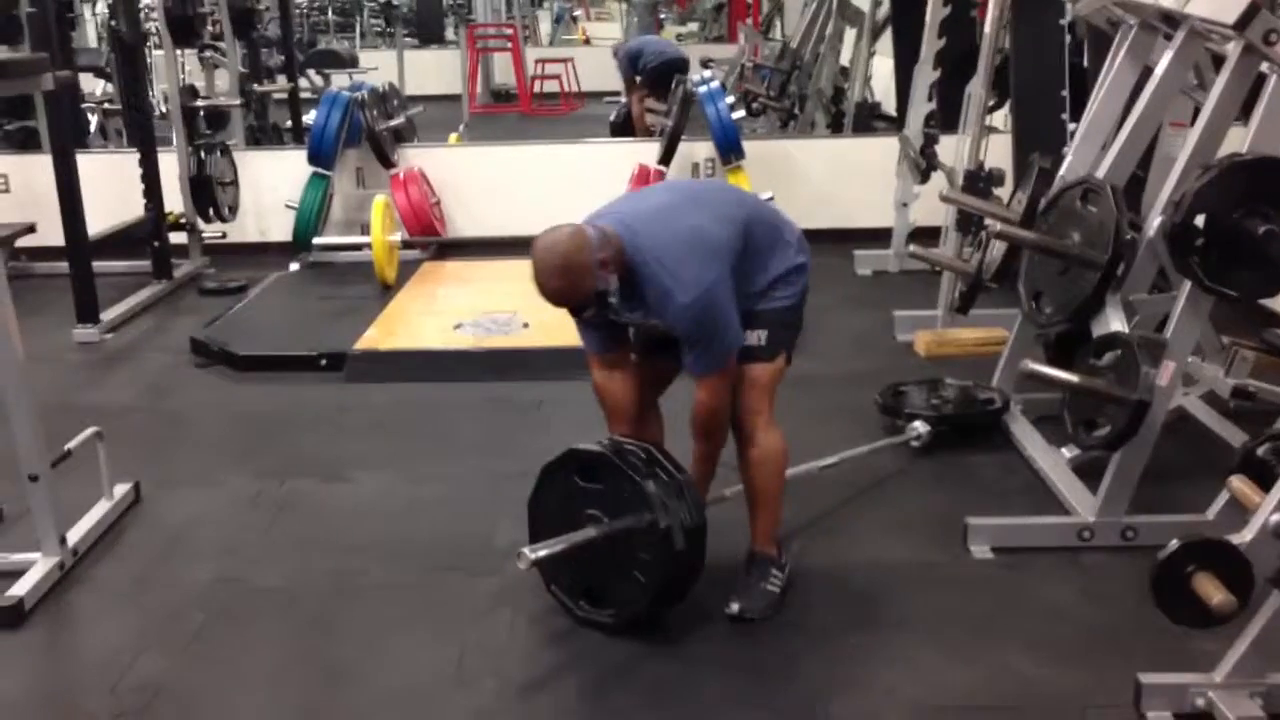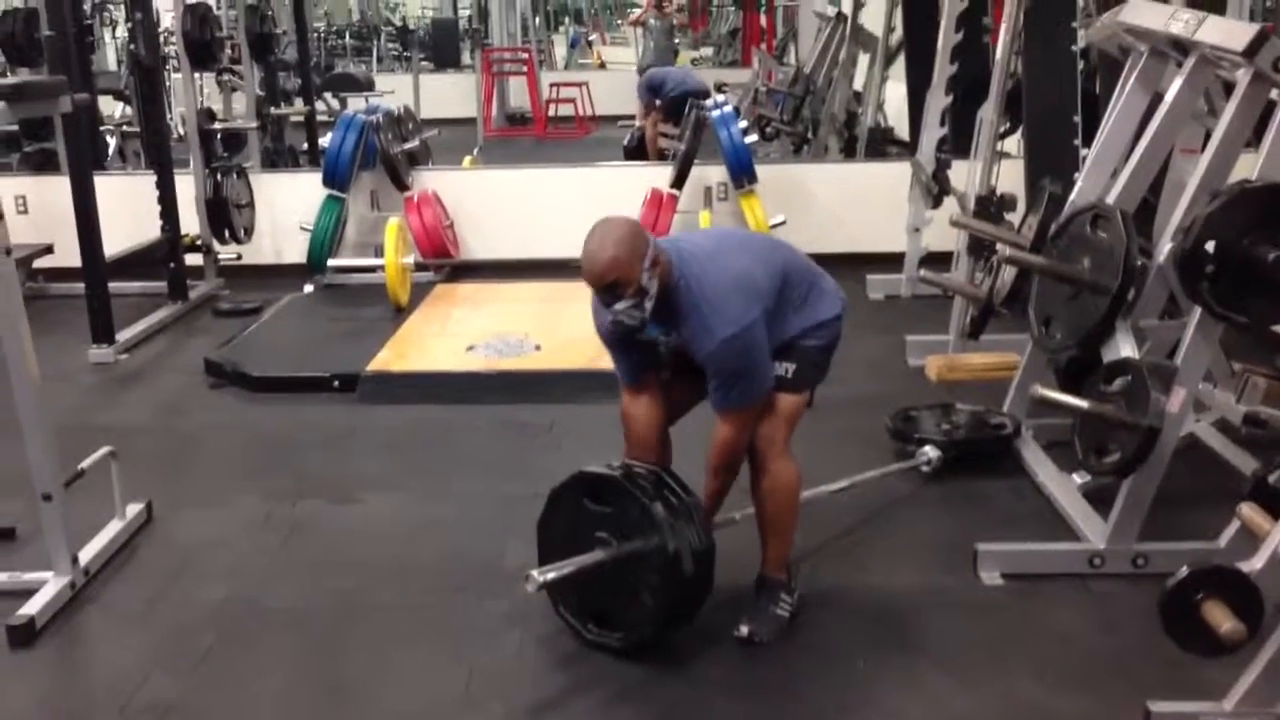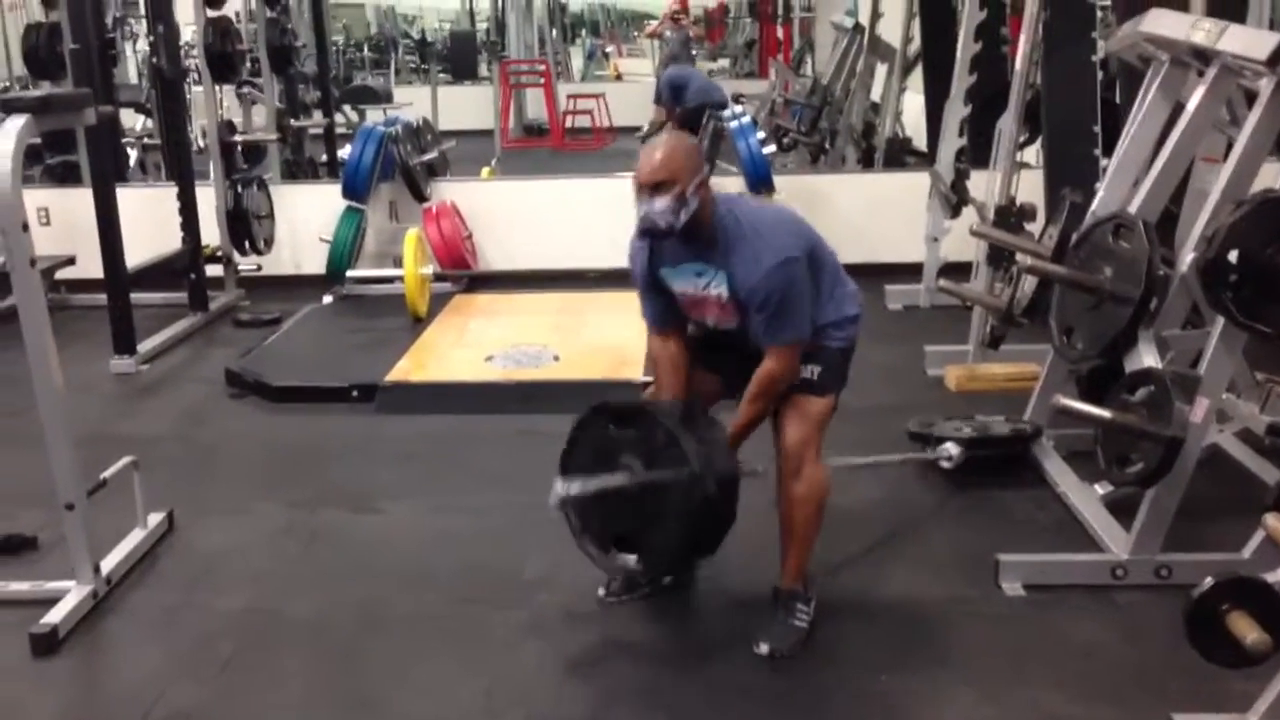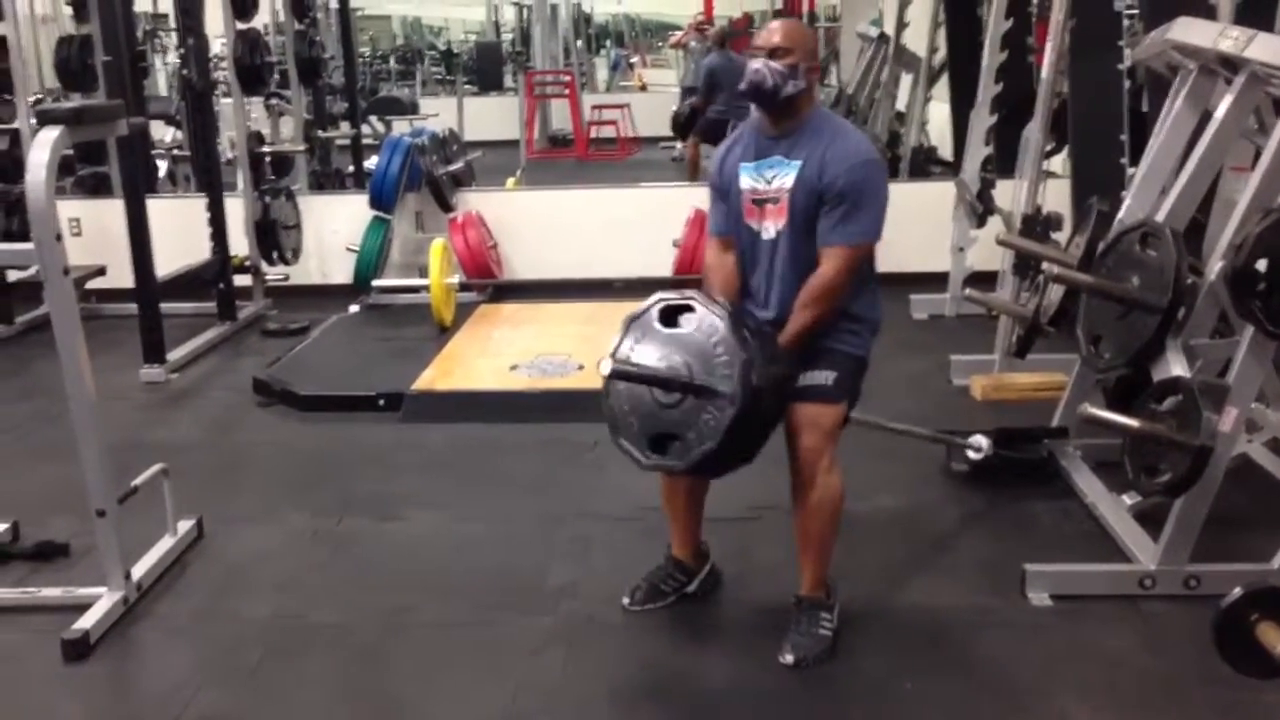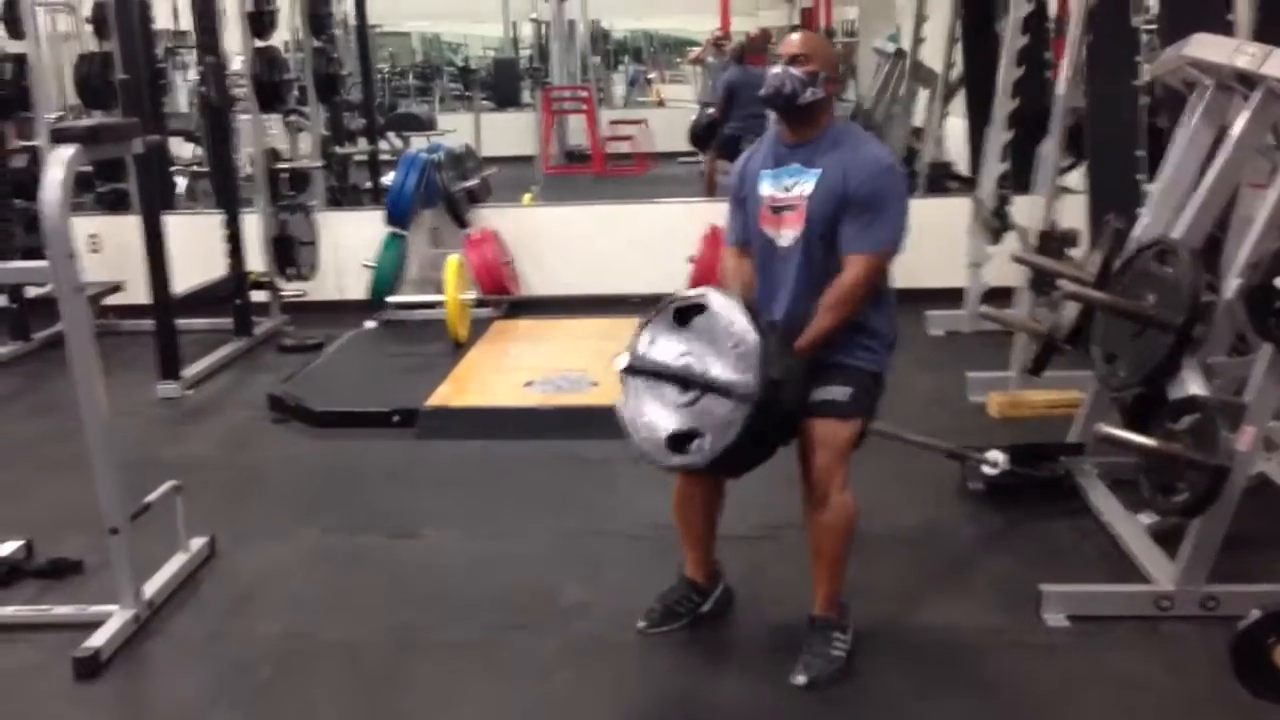
dt=1s
person 1, frame 1
left shoulder: (686, 285)
right shoulder: (583, 263)
left elbow: (712, 393)
right elbow: (611, 371)
left wrist: (698, 486)
left hip: (768, 274)
left knee: (748, 412)
right knee: (636, 395)
left ankle: (768, 556)
person 1, frame 2
left shoulder: (723, 317)
right shoulder: (614, 307)
left elbow: (734, 428)
right elbow: (640, 396)
left wrist: (701, 516)
left hip: (804, 320)
left knee: (765, 442)
right knee: (642, 425)
left ankle: (778, 581)
person 1, frame 3
left shoulder: (766, 250)
right shoulder: (650, 246)
left elbow: (785, 358)
right elbow: (667, 339)
left wrist: (728, 443)
left hip: (817, 330)
right hip: (727, 330)
left knee: (796, 442)
left ankle: (794, 592)
person 1, frame 4
left shoulder: (849, 156)
right shoulder: (732, 152)
left elbow: (837, 270)
right elbow: (722, 248)
left wrist: (781, 349)
left hip: (827, 330)
right hip: (749, 321)
left knee: (811, 449)
left ankle: (816, 599)
right ankle: (688, 564)
person 1, frame 5
left shoulder: (869, 166)
right shoulder: (753, 161)
left elbow: (860, 277)
right elbow: (739, 257)
left wrist: (797, 353)
left hip: (842, 346)
right hip: (762, 337)
left knee: (823, 468)
left ankle: (829, 619)
right ankle: (701, 584)
